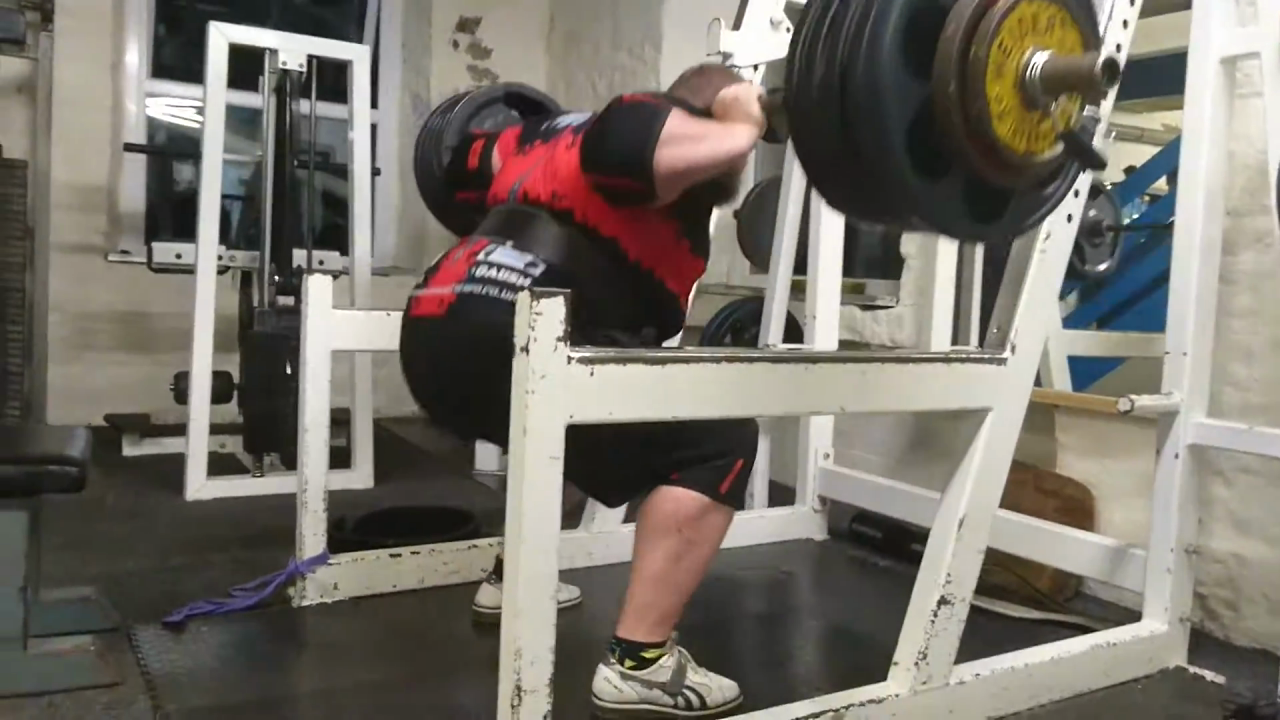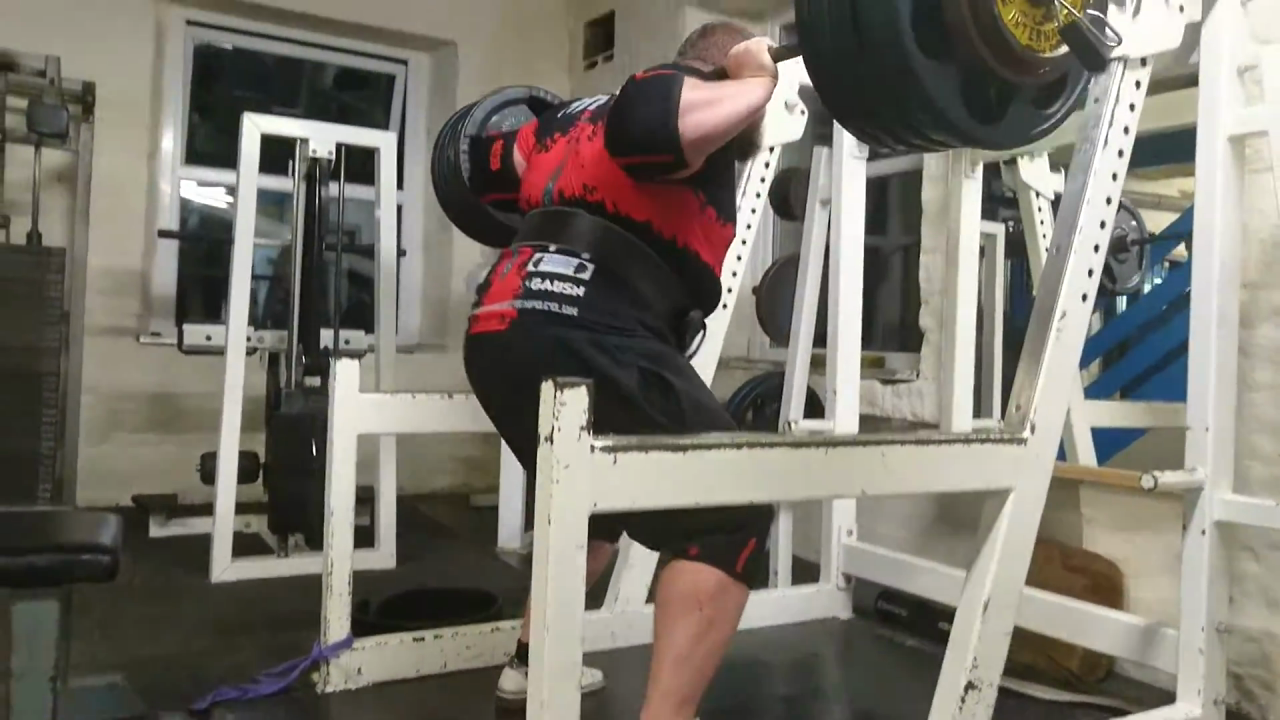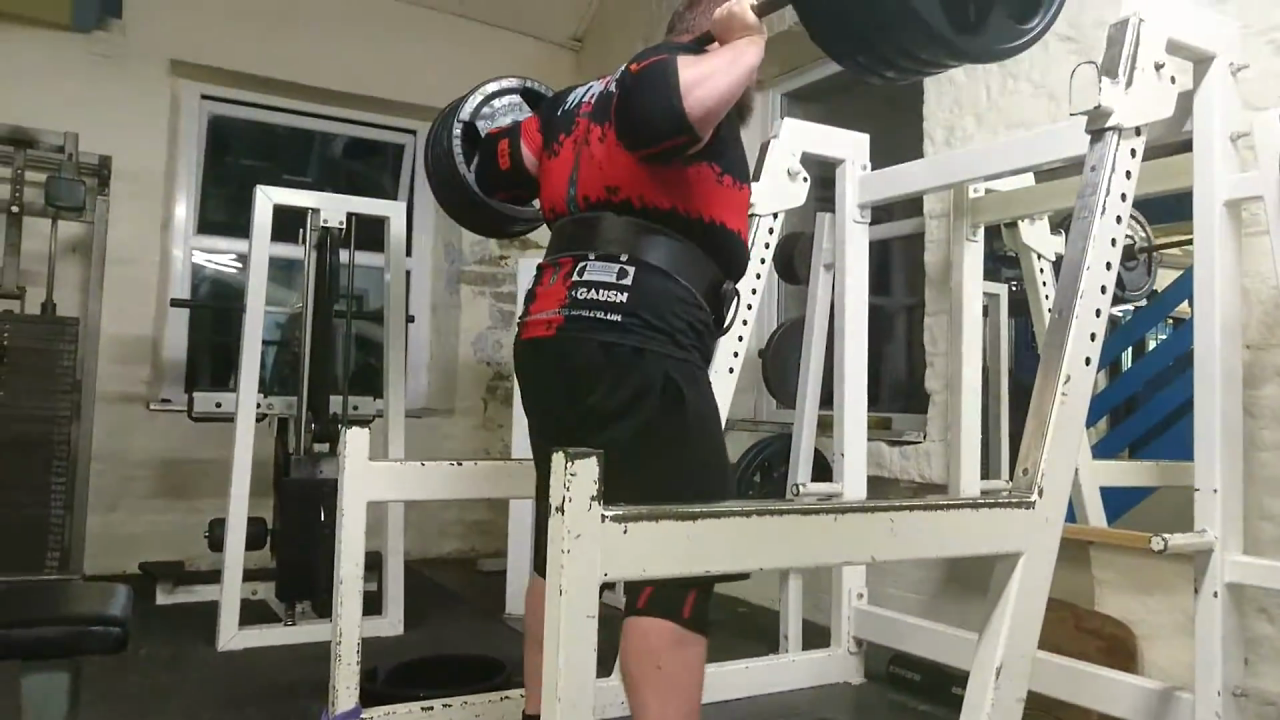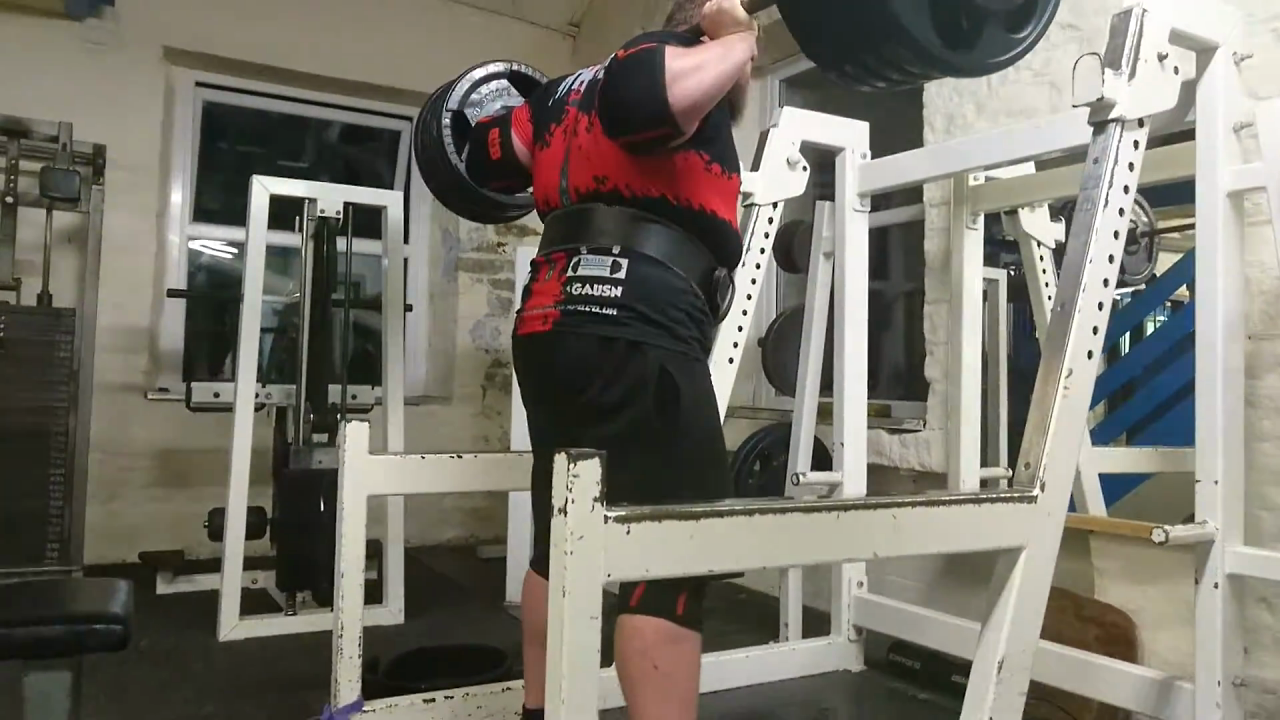
dt=0.5s
person 1, frame 1
left shoulder: (565, 127)
right shoulder: (687, 143)
left elbow: (467, 167)
right elbow: (625, 142)
right wrist: (741, 130)
left hip: (440, 332)
right hip: (508, 332)
left knee: (581, 433)
right knee: (715, 440)
left ankle: (510, 580)
right ankle: (638, 665)
person 1, frame 2
left shoulder: (590, 109)
right shoulder: (697, 95)
left elbow: (489, 169)
right elbow: (652, 120)
right wrist: (756, 82)
left hip: (505, 333)
right hip: (575, 339)
right knee: (730, 511)
left ankle: (534, 662)
person 1, frame 3
left shoulder: (586, 97)
right shoulder: (680, 68)
left elbow: (494, 166)
right elbow: (663, 110)
left hip: (558, 336)
right hip: (634, 343)
right knee: (674, 565)
person 1, frame 4
left shoulder: (575, 85)
left elbow: (484, 154)
right elbow: (646, 96)
left hip: (556, 330)
right hip: (631, 335)
left knee: (563, 542)
right knee: (670, 557)
